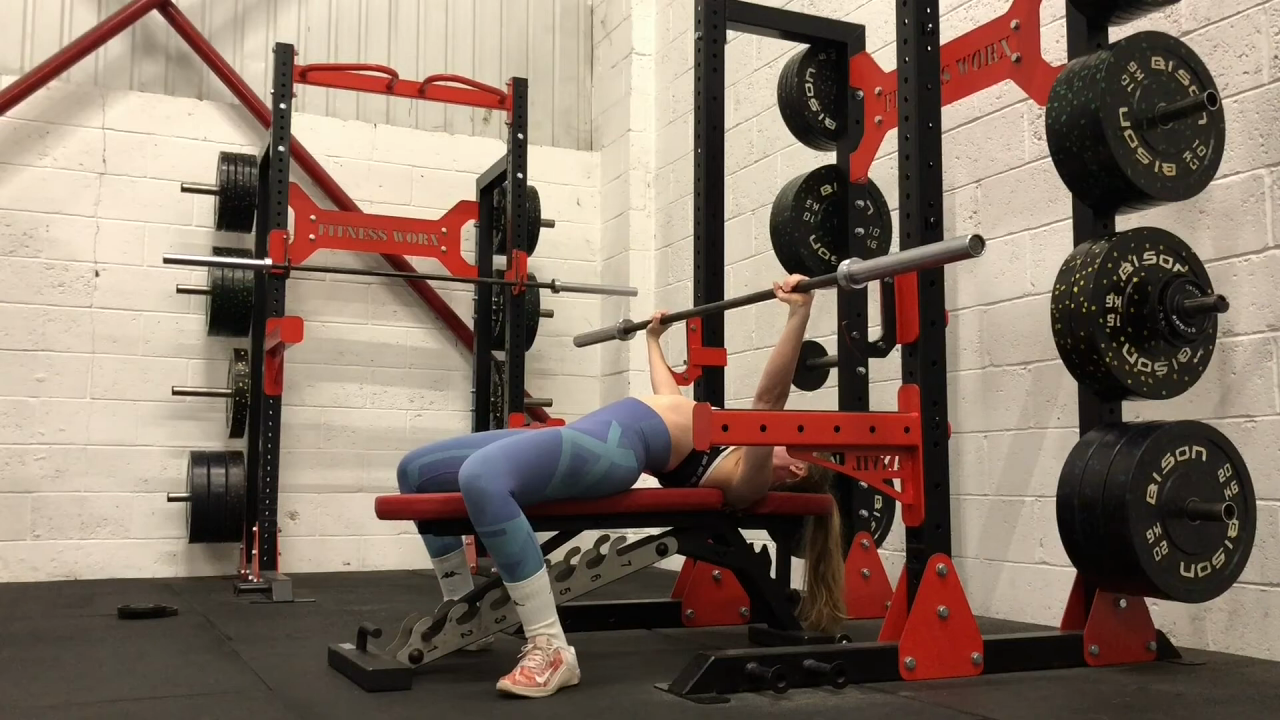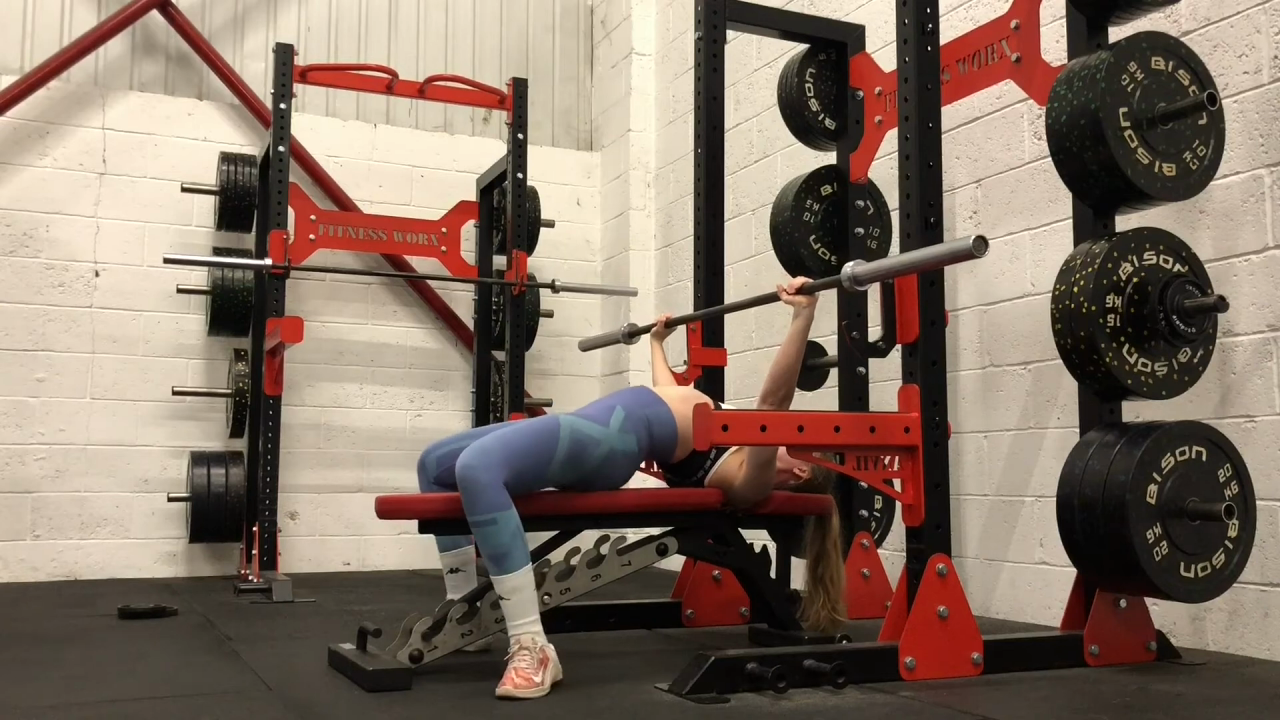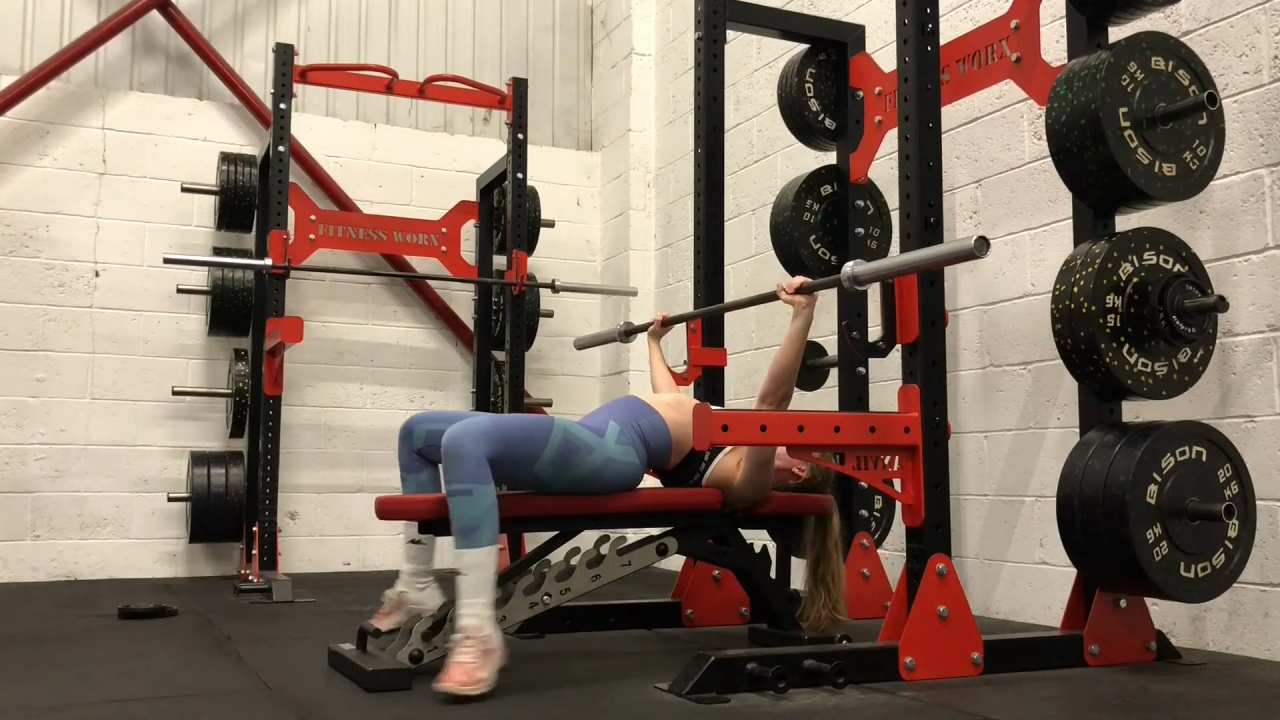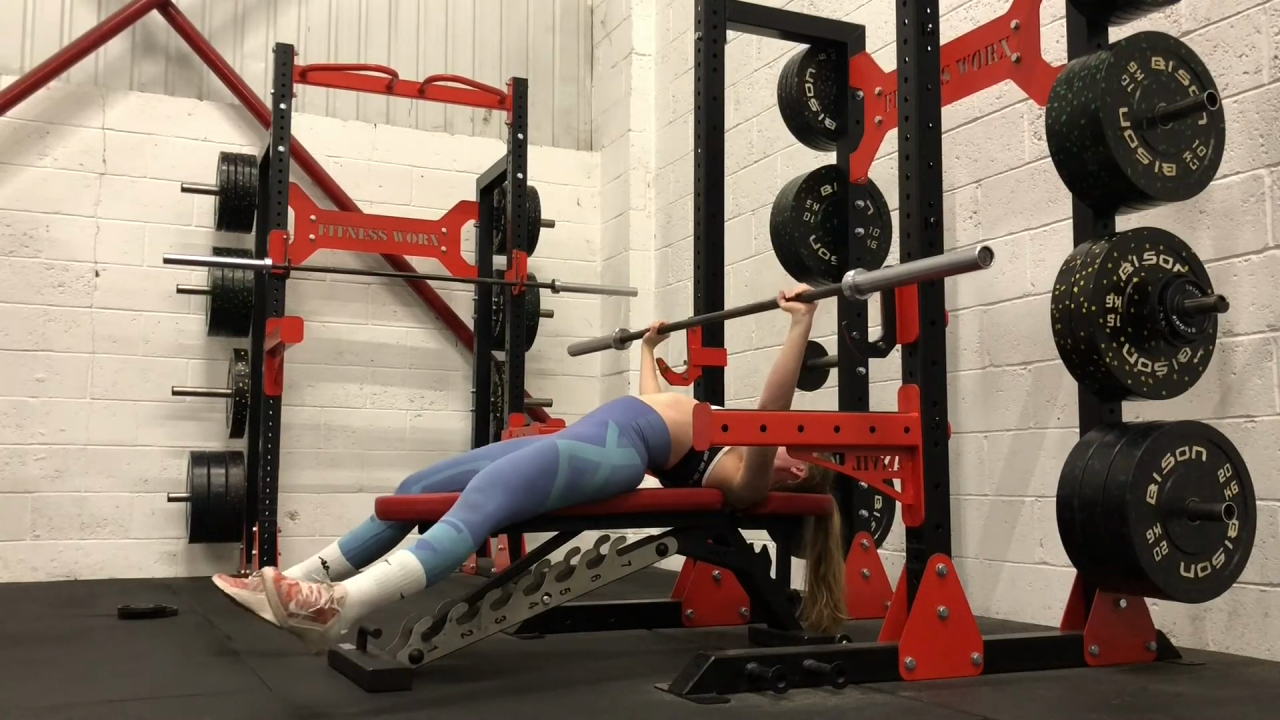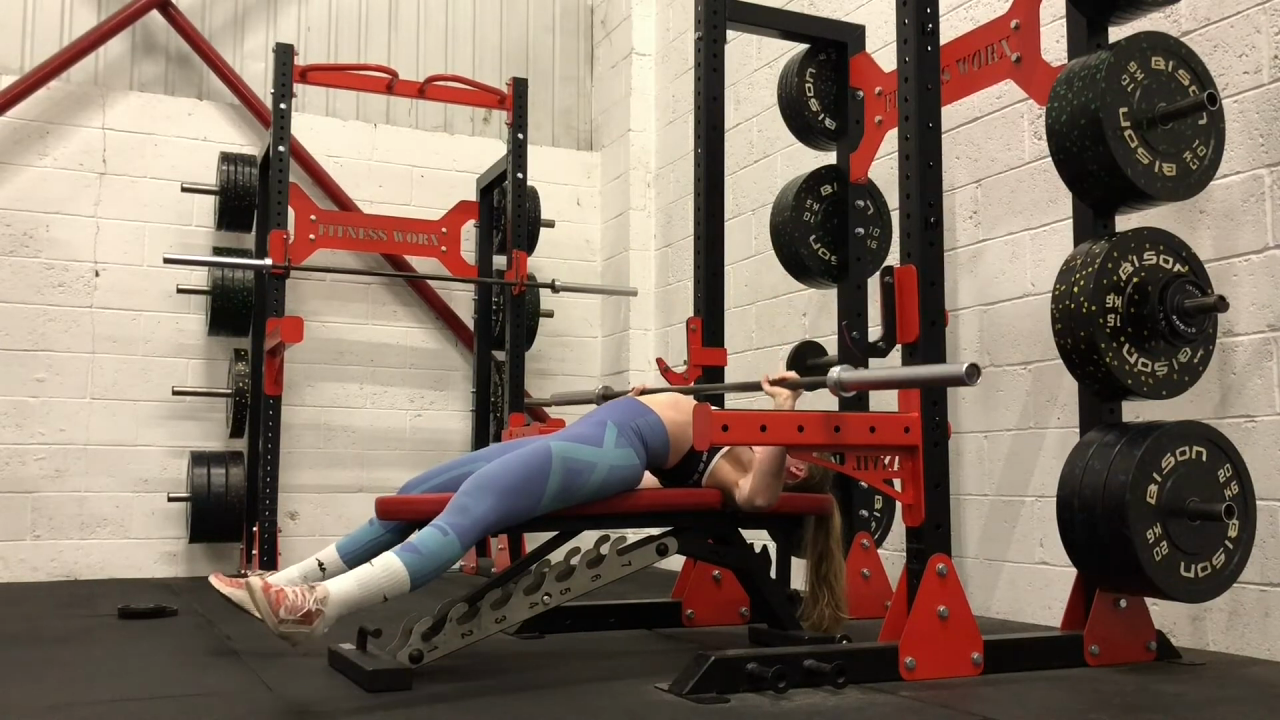
dt=0.7s
person 1, frame 1
left shoulder: (750, 478)
right shoulder: (723, 455)
left elbow: (769, 398)
right elbow: (668, 397)
left wrist: (799, 314)
right wrist: (653, 339)
left knee: (481, 478)
right knee: (415, 472)
left ankle: (551, 649)
person 1, frame 2
left shoulder: (752, 480)
right shoulder: (723, 454)
left elbow: (774, 400)
right elbow: (667, 396)
left wrist: (802, 316)
right wrist: (657, 343)
left knee: (477, 468)
right knee: (435, 465)
left ankle: (532, 649)
person 1, frame 3
left shoulder: (752, 477)
right shoulder: (733, 447)
left elbow: (773, 401)
right elbow: (664, 393)
left wrist: (801, 317)
right wrist: (653, 341)
left knee: (462, 441)
right knee: (420, 432)
left ankle: (478, 630)
right ankle: (417, 585)
person 1, frame 4
left shoulder: (748, 482)
right shoulder: (724, 453)
left elbow: (773, 406)
right elbow: (655, 403)
left wrist: (801, 324)
right wrist: (649, 350)
left knee: (476, 507)
right knee: (416, 490)
left ankle: (335, 606)
right ankle: (298, 582)
person 1, frame 5
left shoulder: (747, 481)
right shoulder: (718, 462)
left elbow: (759, 495)
left wrist: (788, 409)
right wrist: (631, 400)
left knee: (465, 514)
right knee: (414, 496)
left ankle: (317, 607)
right ankle: (290, 583)
